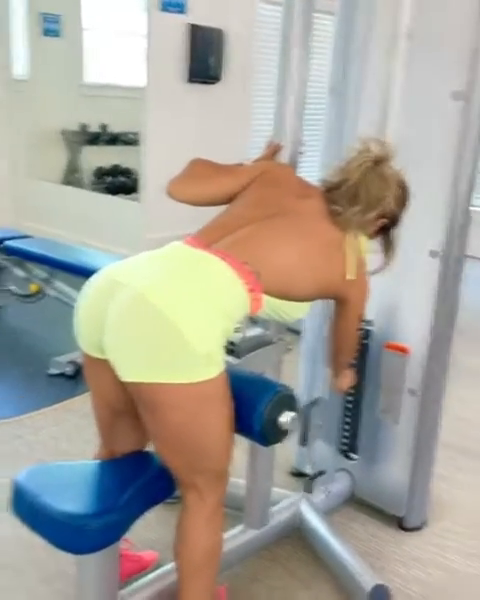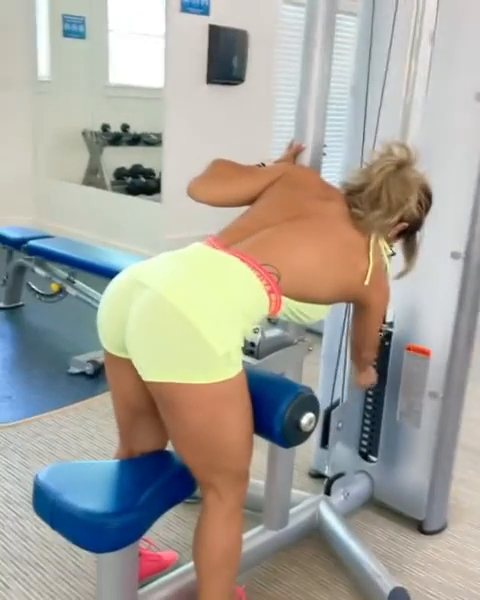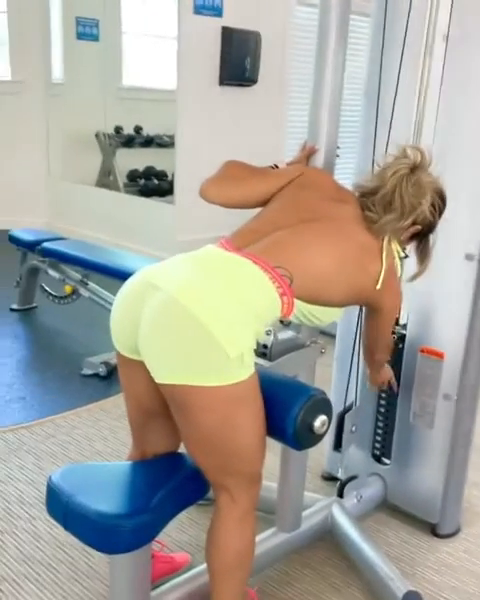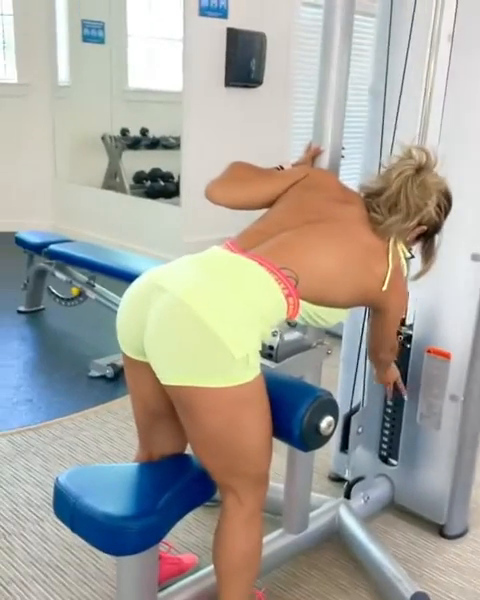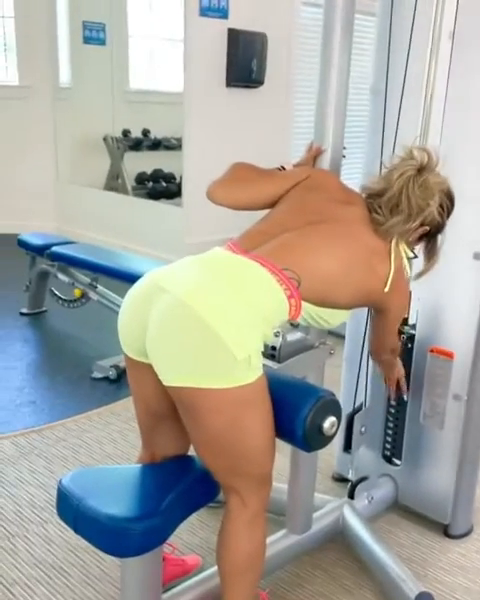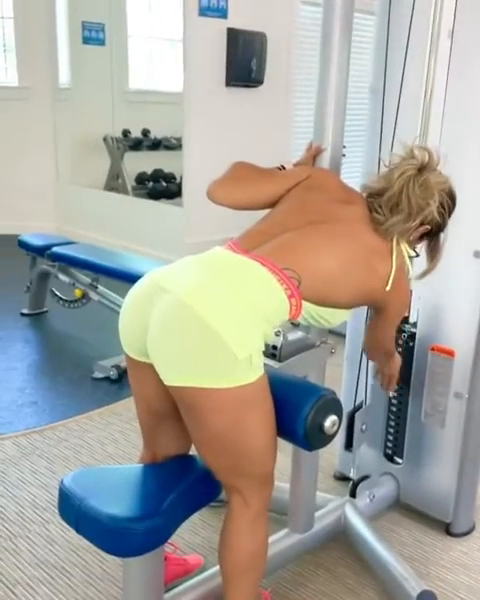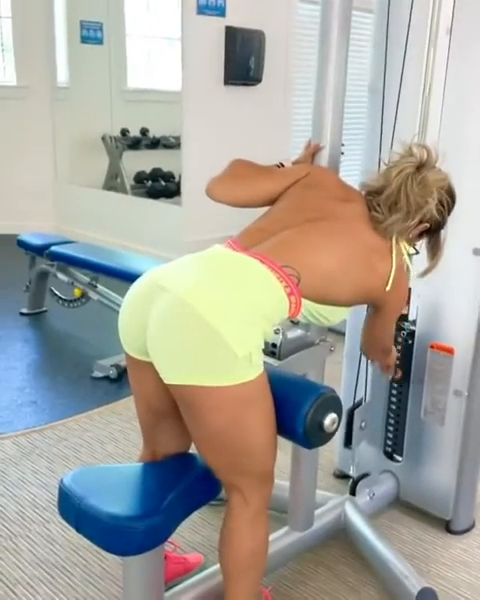
dt=0.1s
person 1, frame 1
left shoulder: (280, 177)
right shoulder: (350, 269)
left elbow: (181, 185)
right elbow: (342, 353)
right wrist: (342, 374)
left hip: (108, 286)
right hip: (172, 320)
left knee: (117, 452)
right knee: (205, 490)
person 1, frame 2
left shoulder: (302, 180)
right shoulder: (370, 271)
left elbow: (202, 186)
right elbow: (363, 352)
right wrist: (364, 372)
left hip: (130, 285)
right hip: (193, 320)
left knee: (137, 451)
right knee: (225, 490)
person 1, frame 3
left shoulder: (315, 181)
right shoulder: (384, 275)
left elbow: (215, 187)
right elbow: (376, 354)
right wrist: (380, 372)
left hip: (144, 288)
right hip: (205, 323)
left knee: (150, 454)
right knee: (238, 492)
person 1, frame 4
left shoulder: (320, 182)
right shoulder: (389, 275)
left elbow: (220, 188)
right elbow: (381, 354)
right wrist: (387, 371)
left hip: (149, 290)
right hip: (210, 325)
left knee: (157, 455)
right knee: (245, 494)
person 1, frame 5
left shoulder: (322, 183)
right shoulder: (392, 277)
left elbow: (222, 189)
right elbow: (384, 353)
left wrist: (294, 172)
right wrist: (393, 371)
left hip: (151, 292)
right hip: (211, 326)
left knee: (159, 456)
right knee: (248, 495)
person 1, frame 6
left shoulder: (322, 183)
right shoulder: (393, 275)
left elbow: (222, 189)
right elbow: (379, 350)
left wrist: (294, 172)
right wrist: (390, 367)
left hip: (152, 291)
right hip: (212, 326)
left knee: (161, 456)
right knee: (250, 494)
person 1, frame 7
left shoulder: (321, 181)
right shoulder: (392, 273)
left elbow: (221, 186)
right elbow: (376, 348)
left wrist: (291, 170)
right wrist: (389, 361)
left hip: (152, 290)
right hip: (212, 325)
left knee: (161, 455)
right knee: (251, 491)
